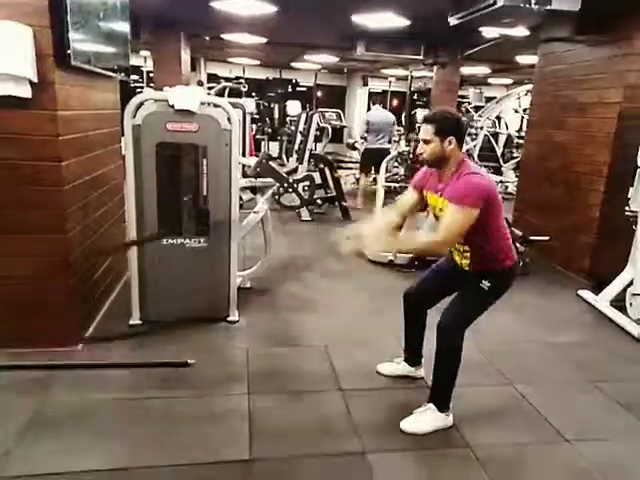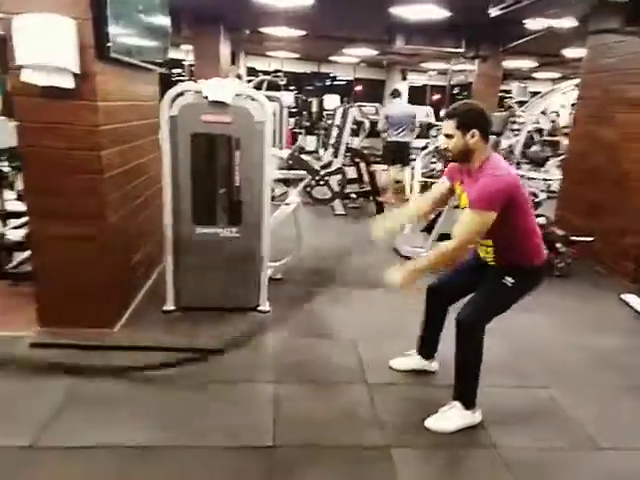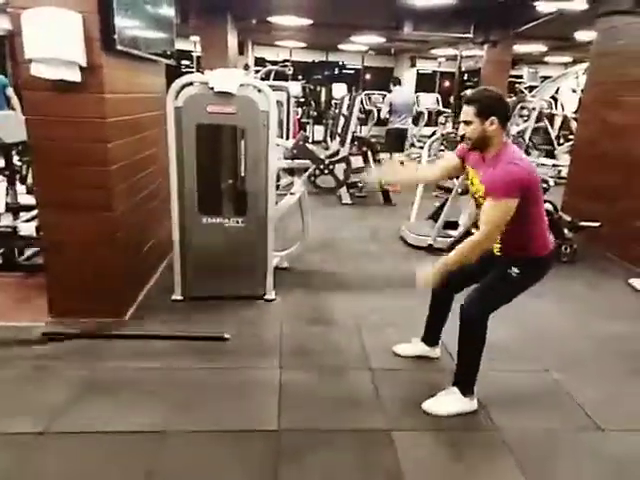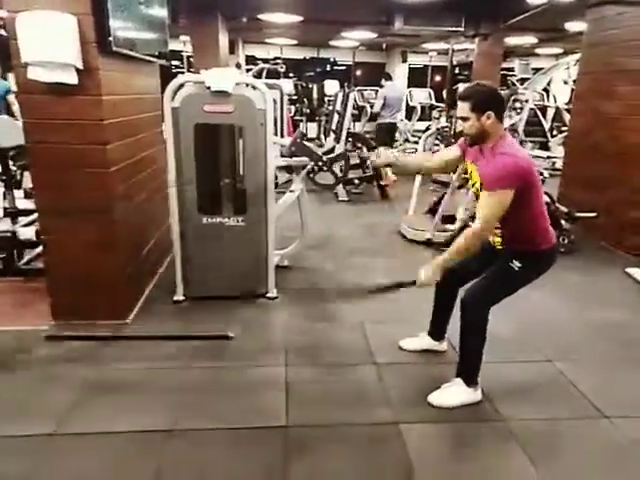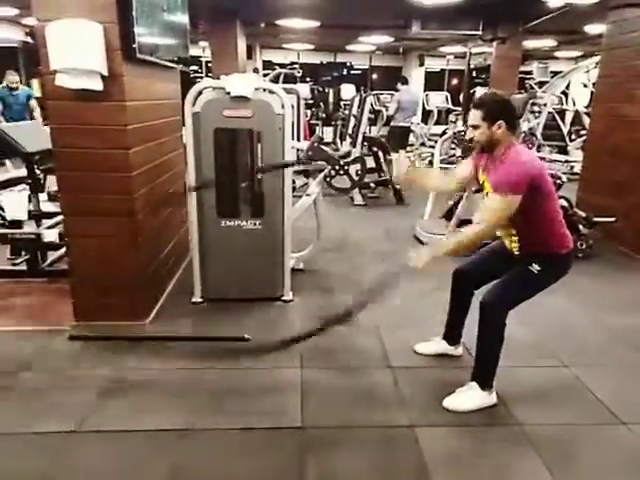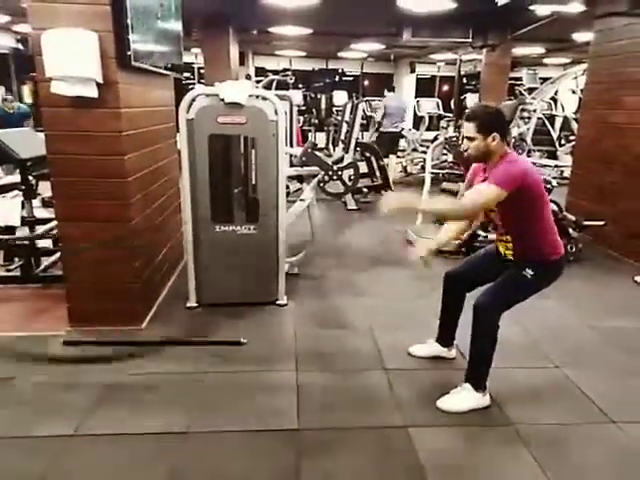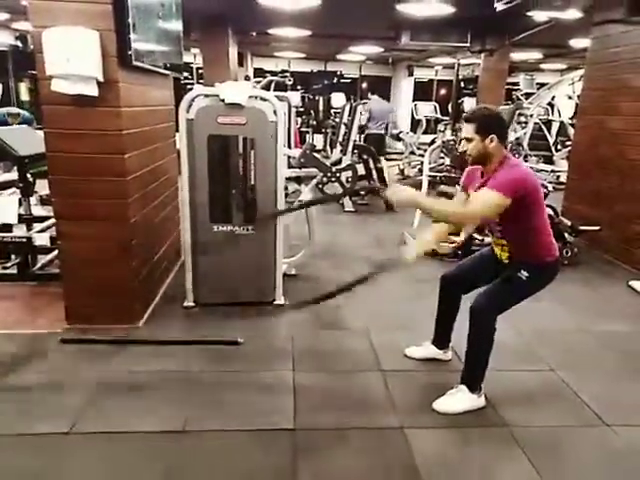
dt=0.5s
person 1, frame 1
left shoulder: (470, 184)
right shoulder: (429, 174)
left elbow: (443, 240)
right elbow: (398, 211)
left wrist: (388, 241)
right wrist: (363, 232)
left hip: (494, 269)
right hip: (462, 257)
left knee: (450, 325)
right knee: (417, 295)
left ankle: (439, 409)
right ankle: (412, 362)
person 1, frame 2
left shoulder: (494, 182)
right shoulder: (459, 167)
left elbow: (459, 245)
right elbow: (429, 202)
left wrist: (412, 271)
right wrist: (393, 219)
left hip: (523, 266)
right hip: (490, 254)
left knee: (470, 319)
right knee: (438, 292)
left ankle: (466, 408)
right ankle: (425, 356)
person 1, frame 3
left shoulder: (509, 172)
right shoulder: (473, 151)
left elbow: (484, 236)
right elbow: (431, 173)
left wrist: (439, 268)
right wrist: (386, 174)
left hip: (529, 257)
right hip: (499, 246)
left knee: (473, 310)
right knee: (443, 282)
left ankle: (463, 394)
right ankle: (429, 344)
person 1, frame 4
left shoulder: (507, 163)
right shoulder: (474, 144)
left elbow: (480, 229)
right elbow: (436, 163)
left wrist: (436, 266)
right wrist: (395, 160)
left hip: (532, 250)
right hip: (502, 239)
left knee: (475, 300)
right knee: (449, 276)
left ankle: (468, 385)
right ankle: (435, 337)
person 1, frame 5
left shoulder: (518, 168)
right shoulder: (485, 154)
left elbow: (485, 228)
right elbow: (451, 183)
left wrist: (433, 252)
right wrist: (415, 174)
left hip: (550, 254)
right hip: (517, 243)
left knee: (493, 302)
right knee: (464, 276)
left ankle: (483, 389)
right ankle: (451, 342)
person 1, frame 6
left shoulder: (514, 171)
right shoulder: (480, 167)
left elbow: (464, 209)
right elbow: (464, 217)
left wrist: (408, 202)
right wrist: (432, 244)
left hip: (541, 260)
right hip: (508, 248)
left knee: (486, 306)
right knee: (454, 279)
left ankle: (476, 390)
right ankle: (444, 344)
person 1, frame 7
left shoulder: (513, 177)
right shoulder: (476, 170)
left elbow: (468, 217)
right elbow: (456, 212)
left wrist: (414, 198)
right wrist: (423, 243)
left hip: (537, 263)
right hip: (504, 251)
left knee: (483, 309)
right knee: (451, 281)
left ankle: (471, 391)
right ankle: (440, 346)
